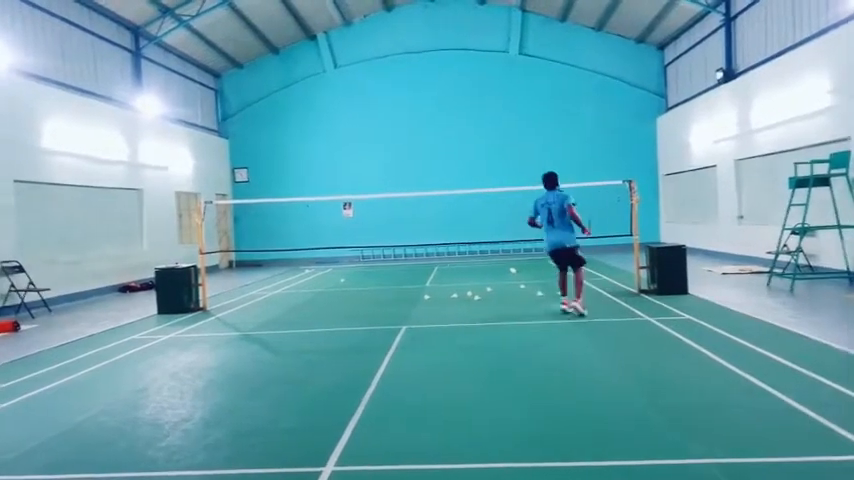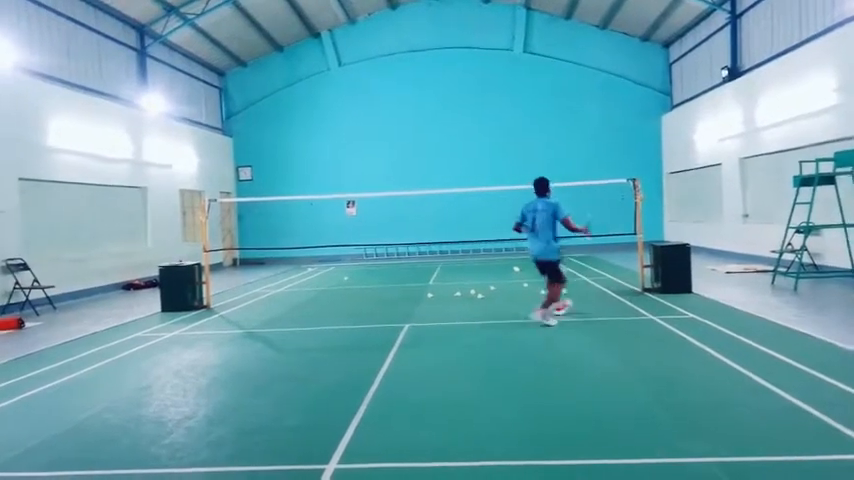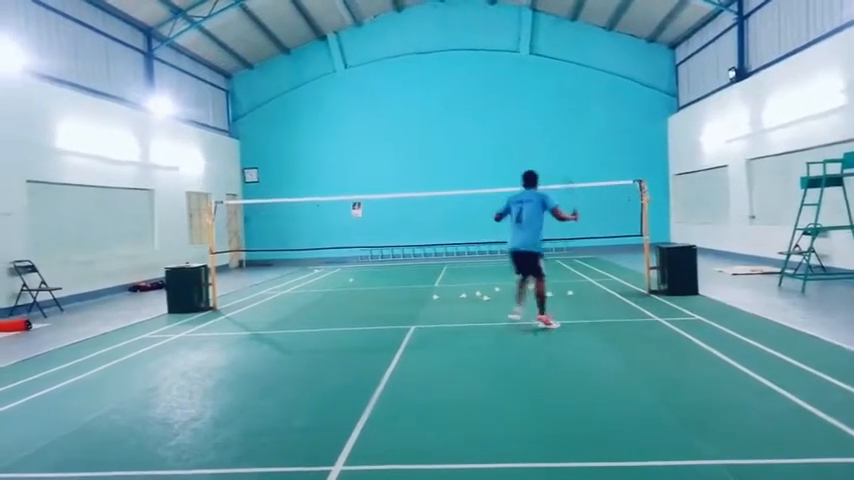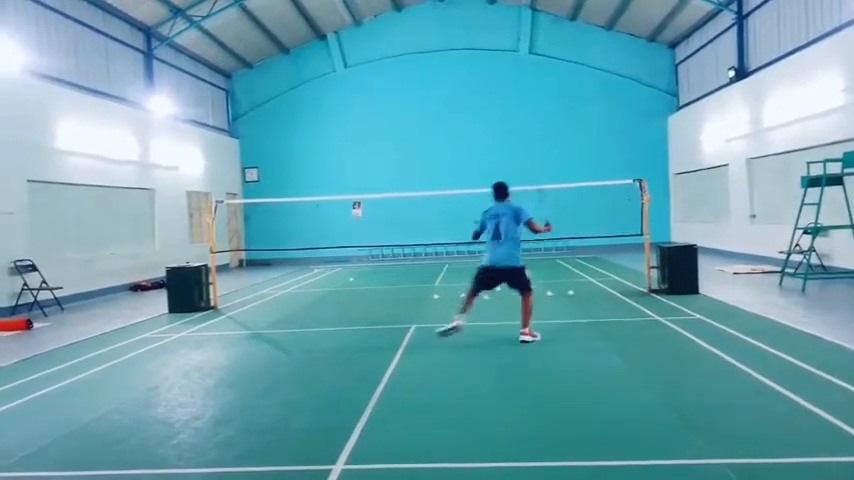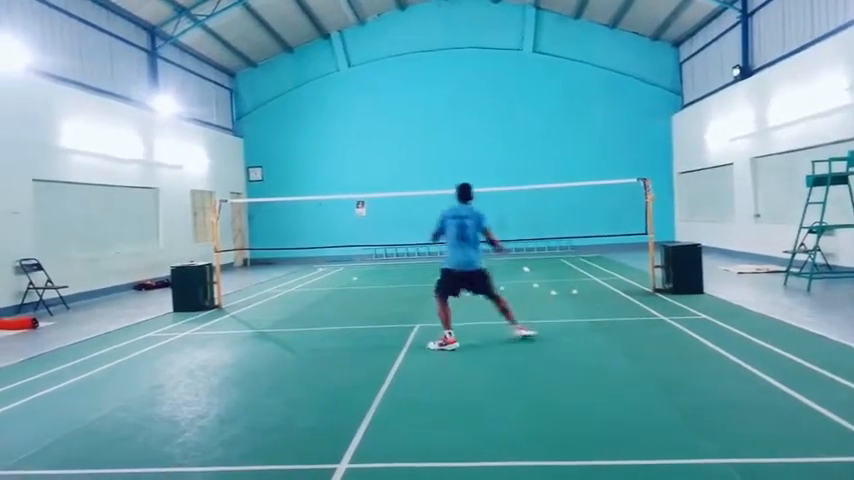
dt=0.2s
person 1, frame 1
left shoulder: (538, 202)
right shoulder: (564, 197)
left elbow: (531, 222)
right elbow: (572, 213)
left wrist: (540, 225)
right wrist: (583, 228)
left hip: (551, 244)
right hip: (567, 241)
left knee: (563, 271)
right knee: (578, 269)
left ankle: (565, 301)
right ankle: (577, 301)
person 1, frame 2
left shoulder: (526, 207)
right shoulder: (554, 205)
left elbow: (516, 227)
right elbow: (569, 226)
right wrist: (582, 230)
left hip: (535, 252)
right hip: (549, 252)
left knee: (552, 278)
right knee: (558, 282)
left ankle: (558, 305)
right ankle: (541, 311)
person 1, frame 3
left shoulder: (513, 199)
right shoulder: (541, 197)
left elbow: (497, 218)
right elbow: (560, 216)
right wrist: (573, 217)
left hip: (514, 246)
right hip: (531, 246)
left knee: (524, 277)
right knee: (539, 279)
left ankle: (518, 309)
right ankle: (543, 317)
person 1, frame 4
left shoulder: (487, 213)
right shoulder: (516, 209)
left elbow: (475, 236)
right elbow: (535, 229)
left wrist: (482, 228)
right wrist: (545, 228)
left hip: (491, 262)
right hip: (513, 262)
left knee: (473, 291)
right knee: (526, 293)
left ankle: (458, 320)
right ankle: (525, 331)
person 1, frame 5
left shoulder: (446, 214)
right shoulder: (476, 214)
left elbow: (434, 237)
right elbow: (489, 238)
right wrist: (498, 246)
left hip: (451, 265)
right hip: (473, 265)
left knee: (441, 297)
right knee: (494, 296)
left ankle: (448, 337)
right ankle: (518, 328)
